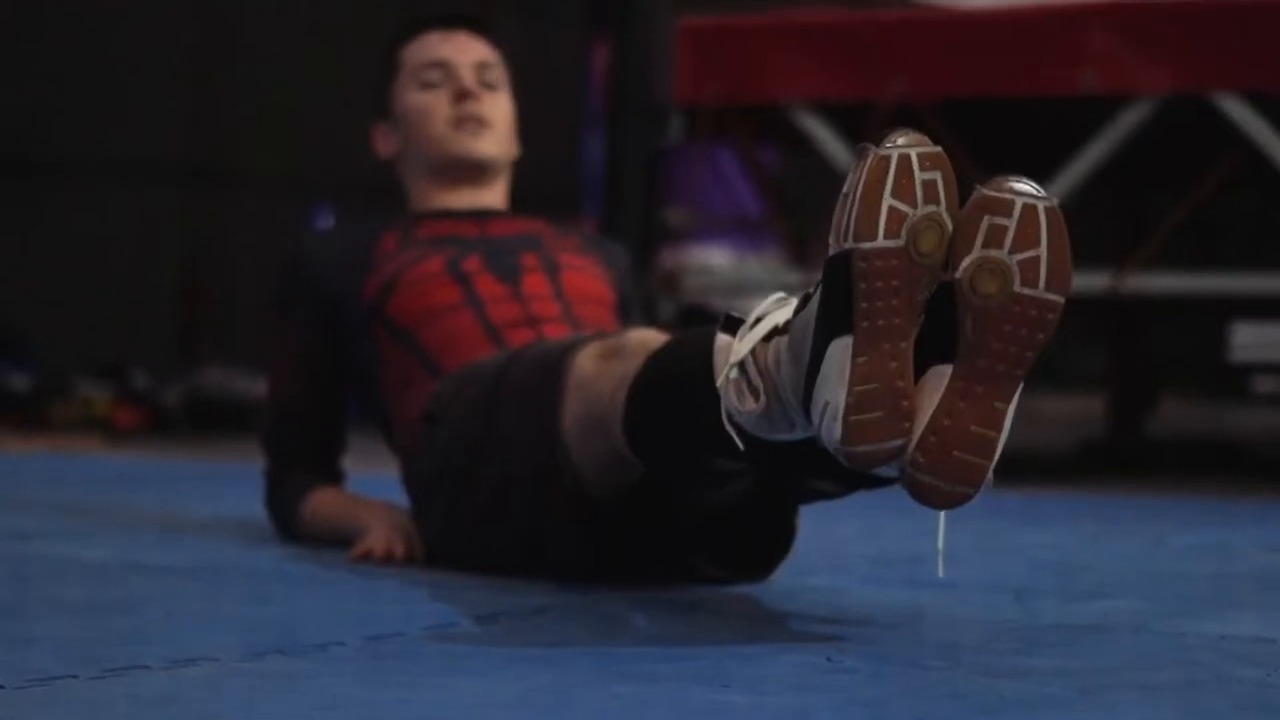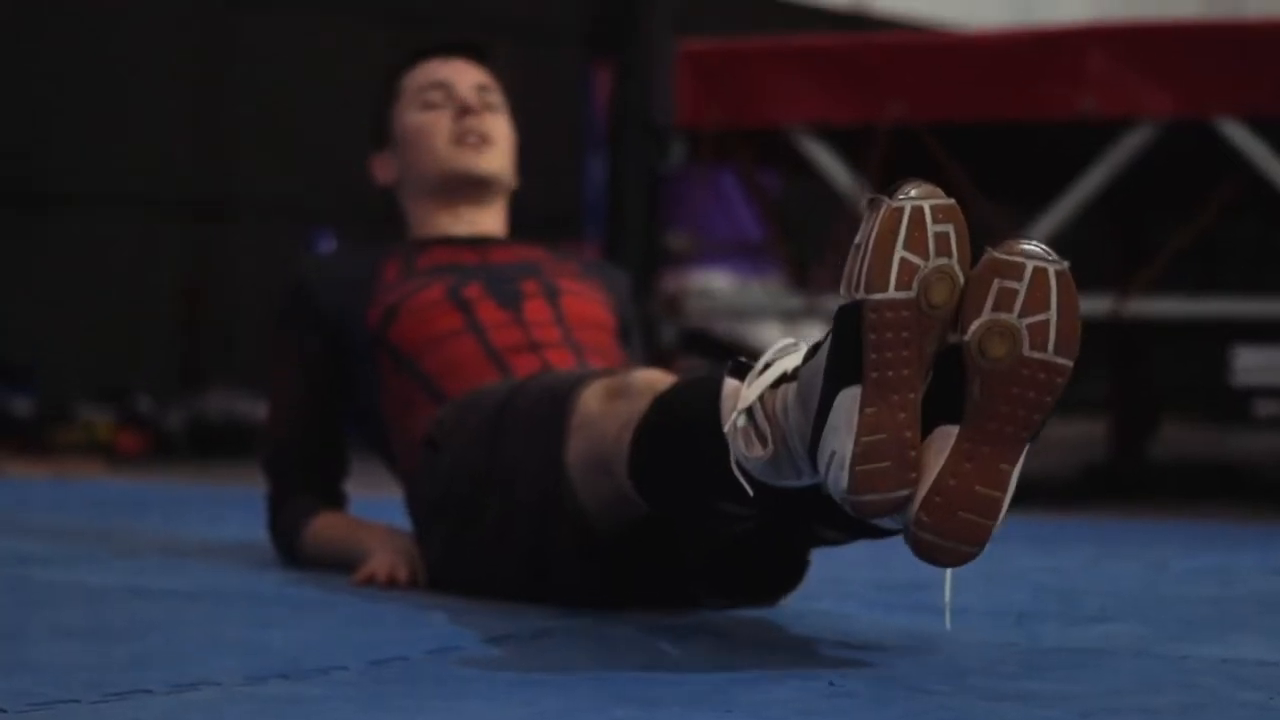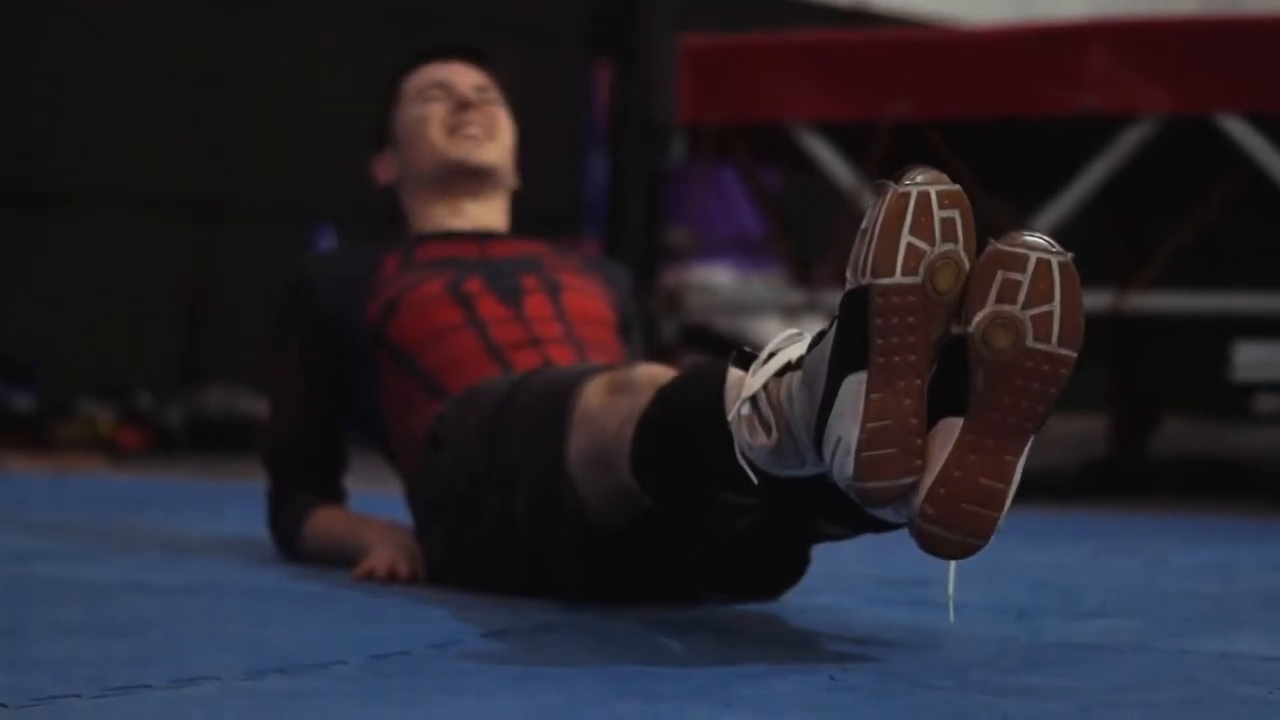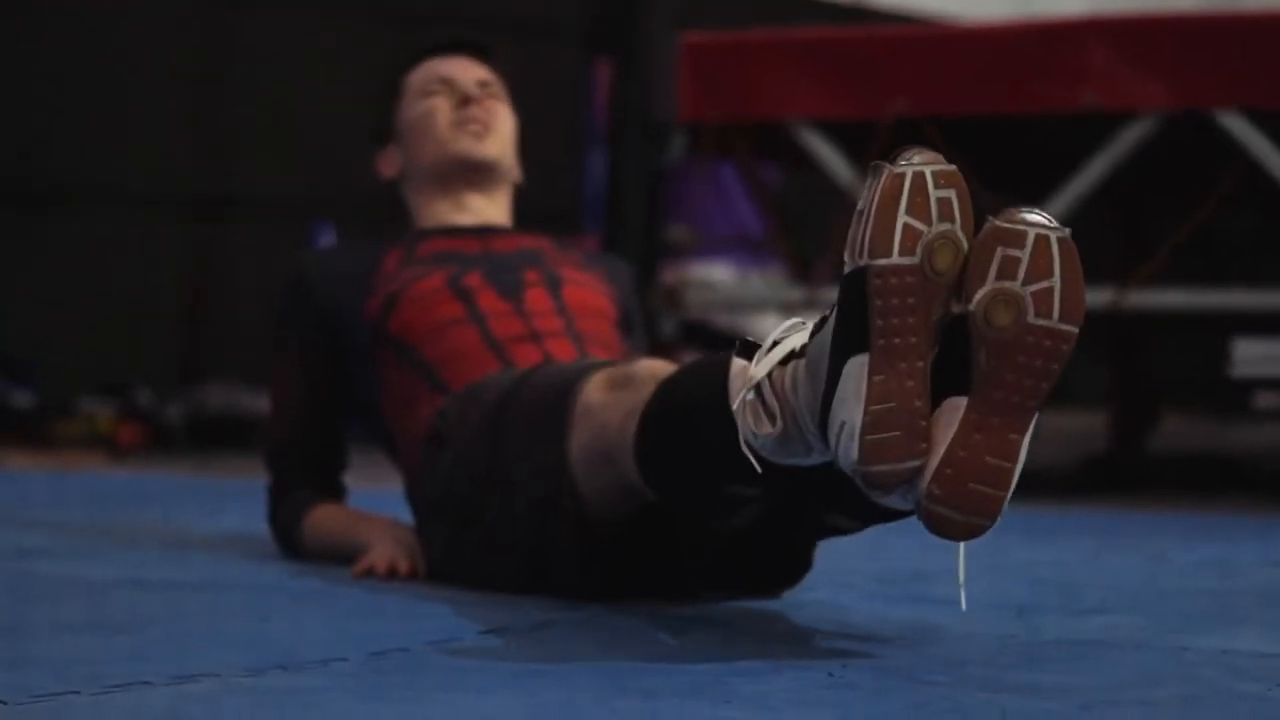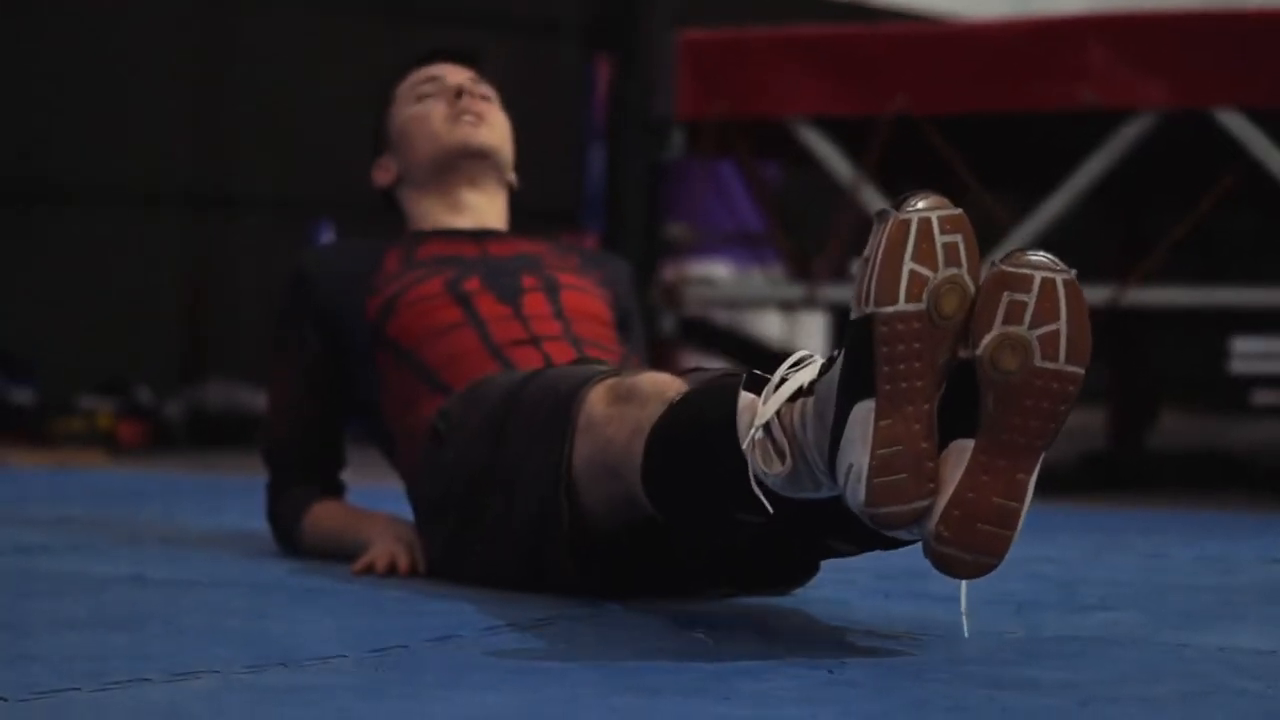
dt=0.7s
person 1, frame 1
left shoulder: (598, 256)
right shoulder: (341, 262)
left elbow: (651, 386)
right elbow: (294, 479)
right wrist: (375, 517)
left hip: (650, 500)
right hip: (485, 460)
left knee: (767, 365)
right knee: (632, 358)
left ankle: (919, 411)
right ankle: (829, 377)
person 1, frame 2
left shoulder: (597, 282)
right shoulder: (343, 285)
right elbow: (296, 501)
right wrist: (378, 541)
left hip: (647, 528)
right hip: (489, 478)
left knee: (775, 409)
right knee: (635, 397)
left ankle: (931, 453)
right ankle: (834, 422)
person 1, frame 3
left shoulder: (596, 278)
right shoulder: (341, 284)
right elbow: (296, 499)
right wrist: (378, 536)
left hip: (648, 526)
right hip: (488, 474)
left knee: (775, 402)
right knee: (635, 393)
left ankle: (929, 449)
right ankle: (836, 413)
person 1, frame 4
left shoulder: (599, 273)
right shoulder: (343, 281)
right elbow: (297, 495)
right wrist: (378, 533)
left hip: (649, 516)
right hip: (492, 469)
right knee: (634, 390)
left ankle: (936, 441)
right ankle: (835, 401)
person 1, frame 5
left shoulder: (598, 271)
right shoulder: (341, 277)
right elbow: (294, 492)
right wrist: (374, 530)
left hip: (645, 525)
right hip: (492, 465)
left knee: (794, 415)
right knee: (641, 404)
left ankle: (944, 466)
right ankle: (853, 436)
